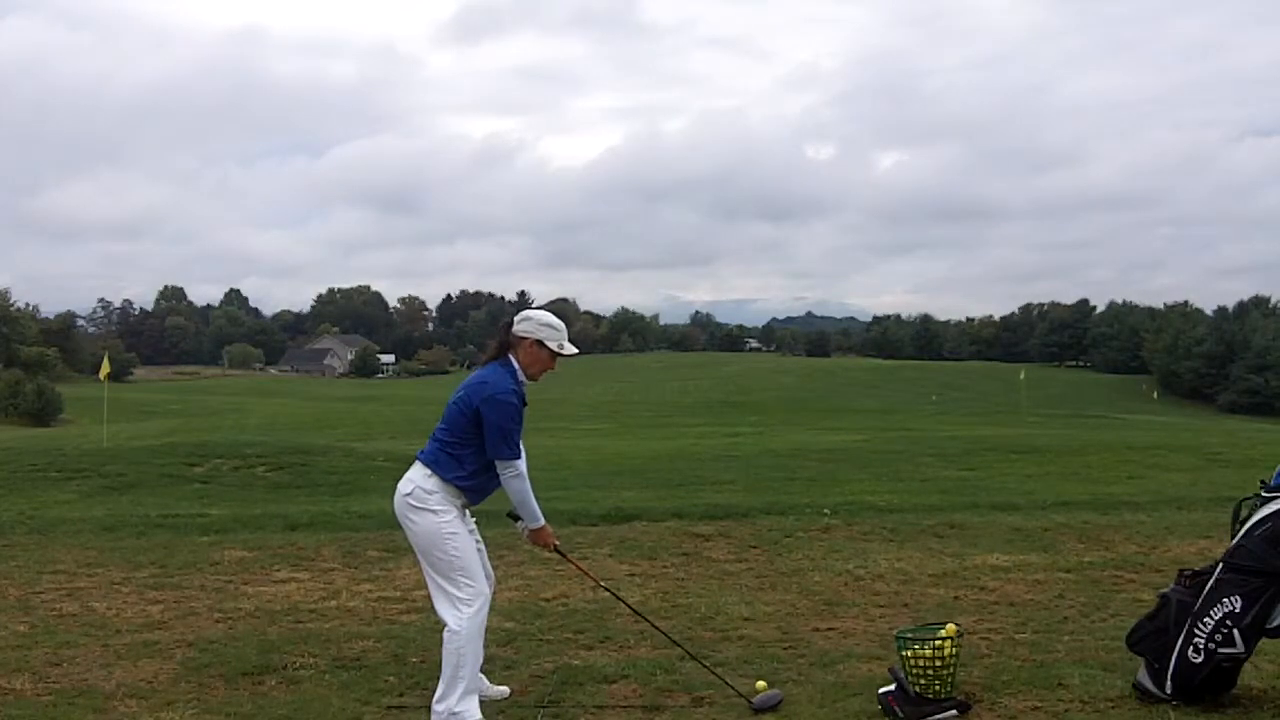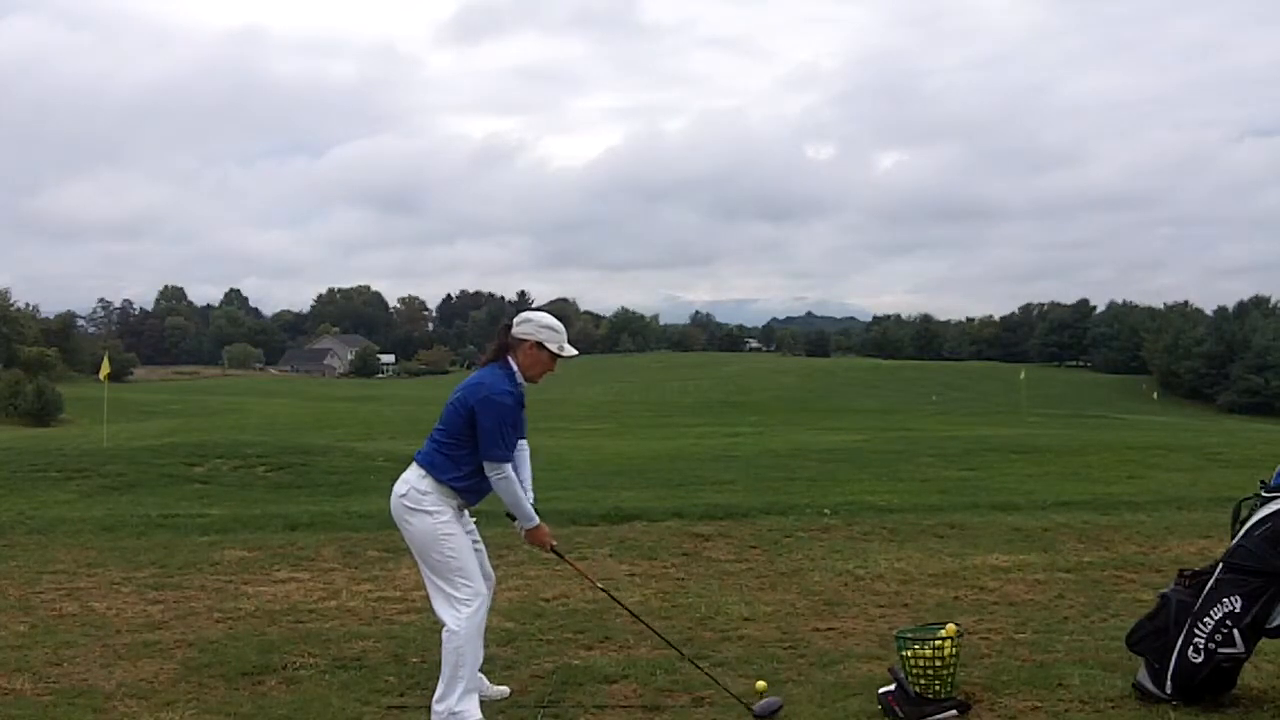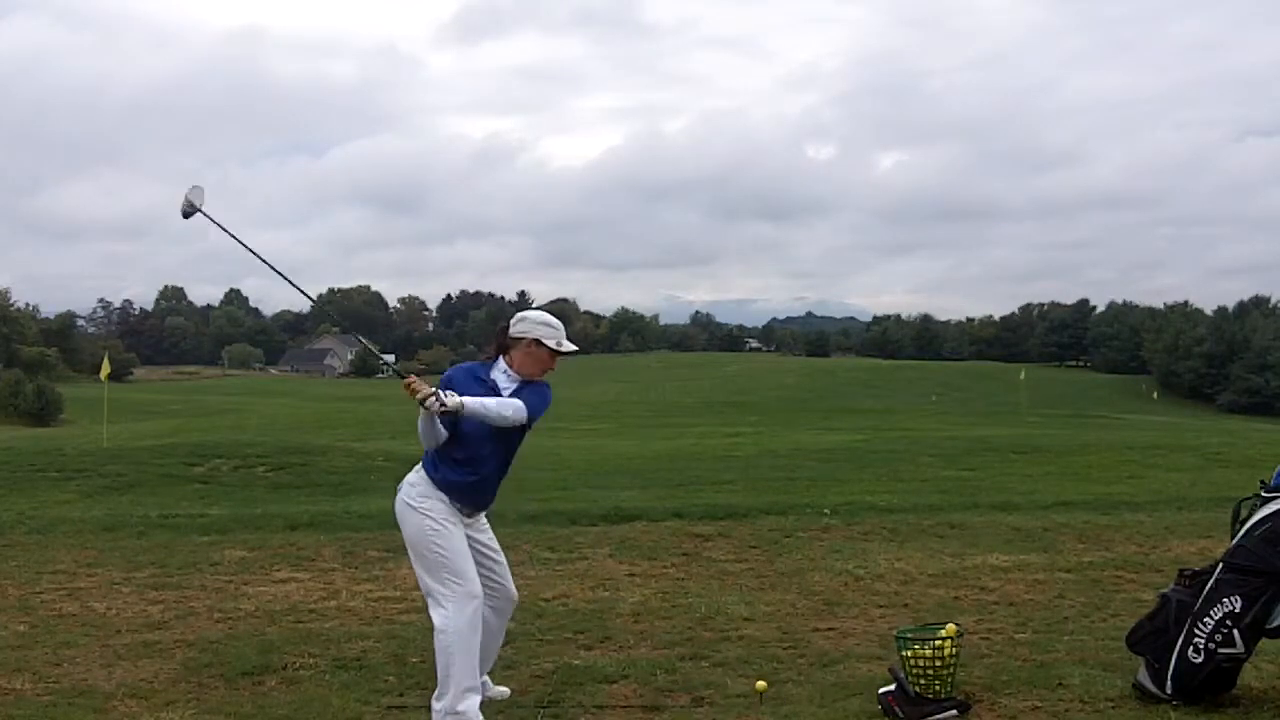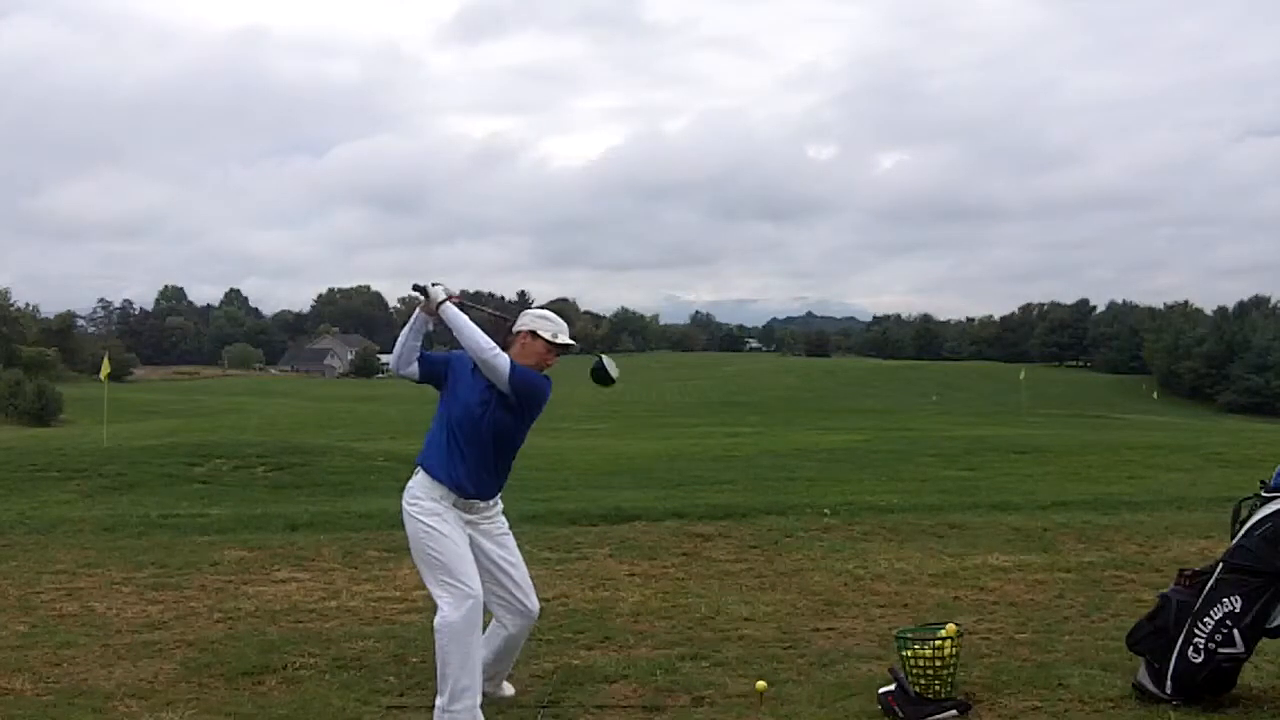
dt=0.4s
person 1, frame 1
left shoulder: (503, 380)
right shoulder: (499, 391)
left elbow: (515, 455)
right elbow: (509, 469)
left wrist: (529, 516)
right wrist: (537, 523)
left hip: (444, 497)
right hip: (429, 499)
left knee: (480, 586)
right knee: (468, 601)
left ankle: (467, 680)
person 1, frame 2
left shoulder: (513, 387)
right shoulder: (493, 391)
left elbow: (519, 448)
right elbow: (496, 469)
left wrist: (529, 510)
right wrist: (530, 521)
left hip: (447, 500)
right hip: (425, 499)
left knee: (480, 584)
right knee: (466, 600)
left ankle: (466, 679)
person 1, frame 3
left shoulder: (538, 393)
right shoulder: (459, 375)
left elbow: (509, 413)
right elbow: (431, 440)
left wrist: (453, 403)
right wrist: (429, 402)
left hip: (471, 511)
right hip: (427, 499)
left knee: (500, 596)
right knee: (462, 600)
left ankle: (470, 680)
person 1, frame 4
left shoulder: (536, 387)
right shoulder: (460, 364)
left elbow: (492, 362)
right elbow: (401, 367)
left wrist: (445, 308)
right wrist: (421, 316)
left hip: (482, 510)
right hip: (431, 500)
left knee: (521, 606)
right knee: (462, 601)
left ankle: (484, 677)
